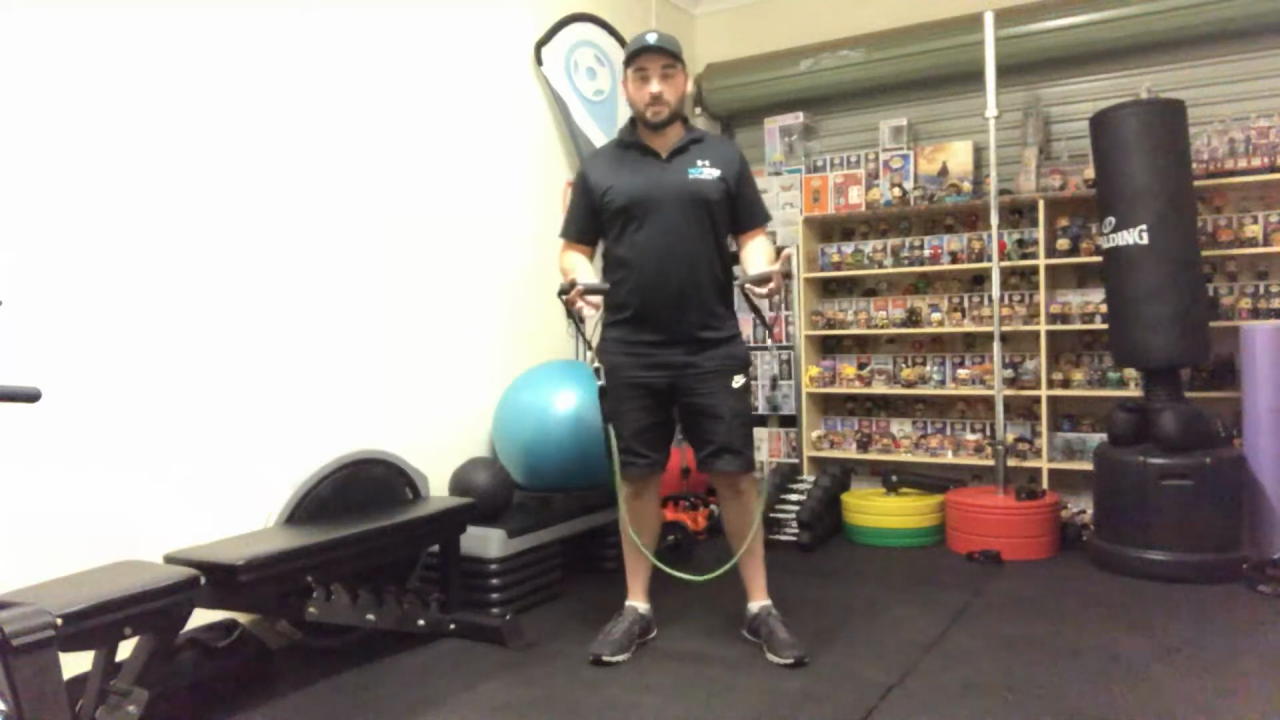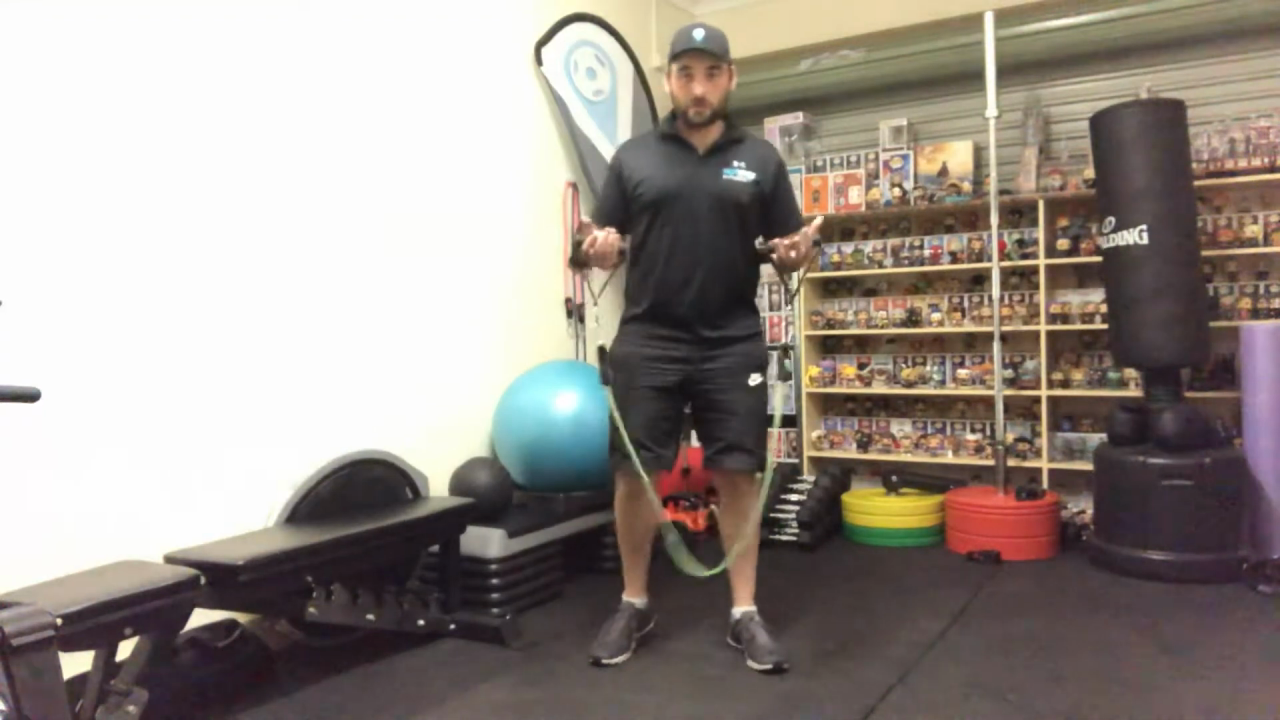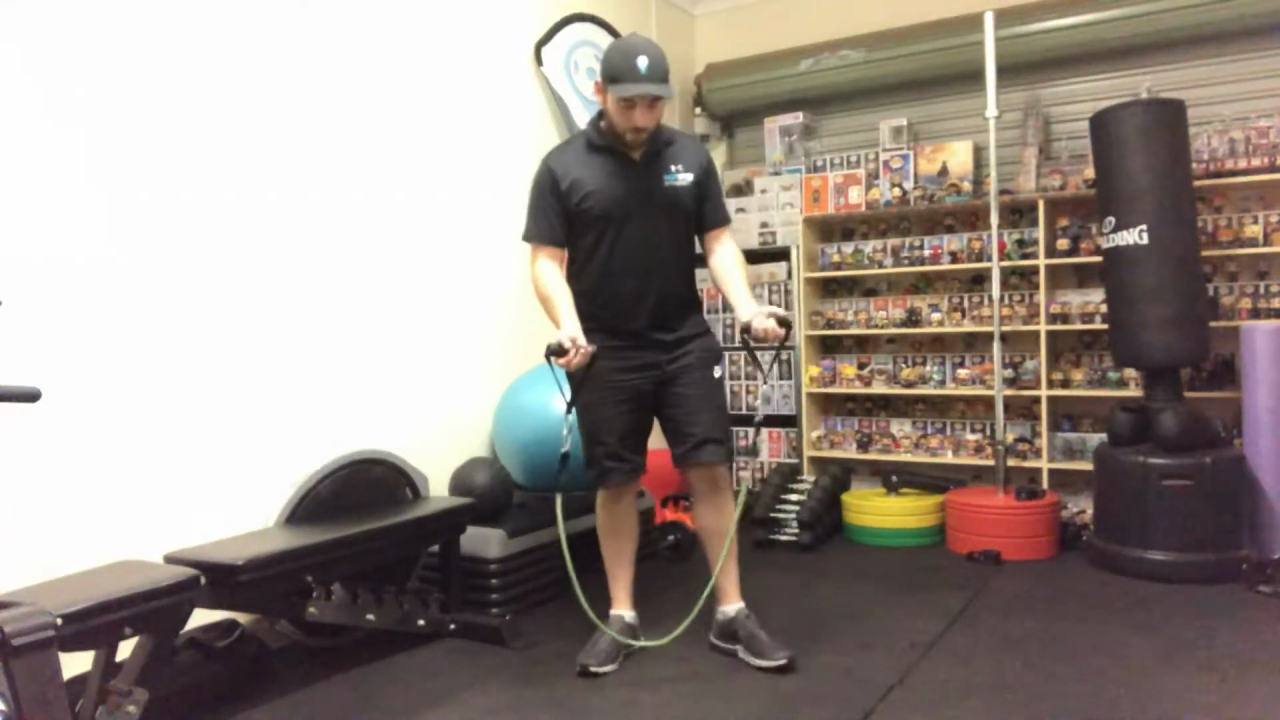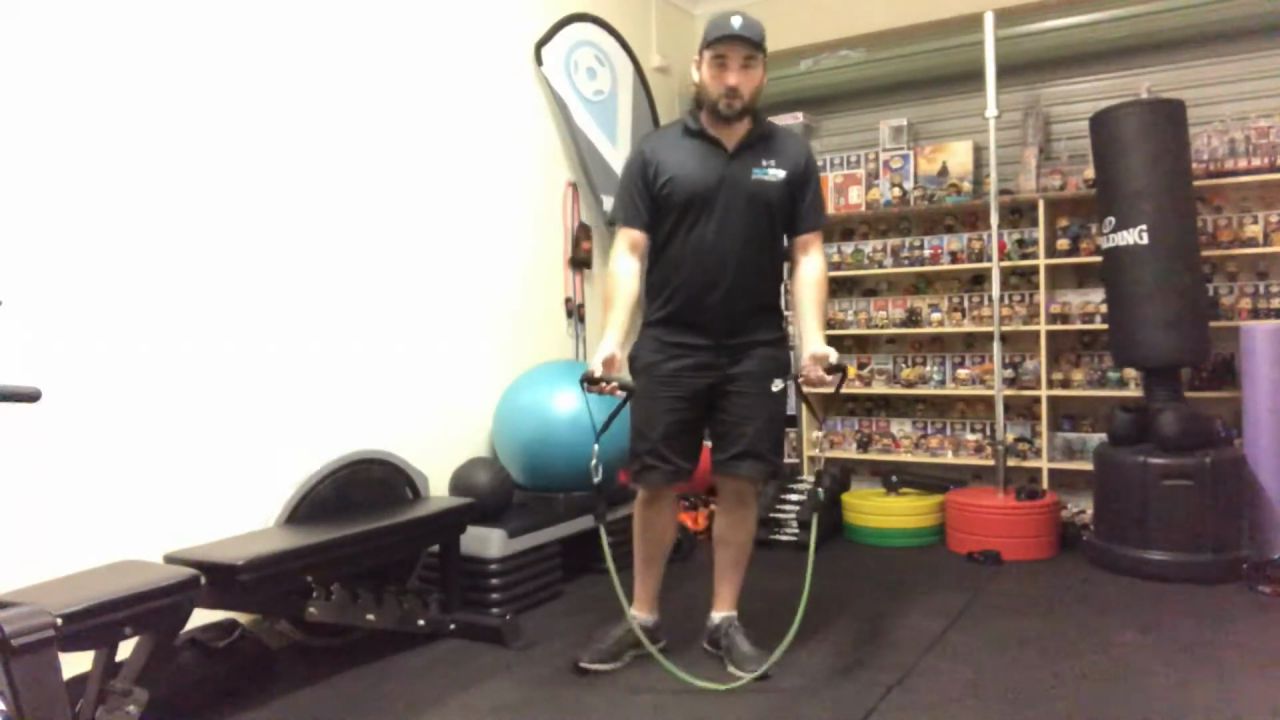
dt=1s
person 1, frame 1
left shoulder: (722, 157)
right shoulder: (600, 167)
left elbow: (751, 235)
right elbow: (575, 249)
left wrist: (762, 270)
right wrist: (580, 282)
left hip: (713, 347)
right hip: (629, 352)
left knee: (734, 472)
right knee: (637, 476)
left ankle: (759, 608)
right ankle: (637, 608)
person 1, frame 2
left shoulder: (760, 159)
right shoulder: (634, 156)
left elbow: (786, 242)
right elbow: (604, 235)
left wrist: (797, 252)
right wrist: (600, 249)
left hip: (732, 343)
right hip: (648, 339)
left knee: (738, 473)
right knee: (634, 472)
left ankle: (744, 614)
right ankle: (634, 603)
person 1, frame 3
left shoulder: (690, 156)
right shoulder: (563, 166)
left elbow: (717, 242)
right elbow: (547, 260)
left wrist: (746, 307)
right wrist: (568, 327)
left hip: (686, 343)
right hip: (607, 354)
left knee: (710, 469)
right knee: (616, 482)
left ankle: (731, 613)
right ankle: (621, 616)
person 1, frame 4
left shoulder: (791, 154)
right shoulder: (656, 152)
left elbow: (807, 254)
right elbow: (629, 252)
left wrist: (813, 339)
right wrist: (612, 339)
left hip: (755, 351)
right hip: (669, 348)
left knee: (740, 484)
right knee: (657, 484)
left ankle: (724, 621)
right ankle: (639, 618)
